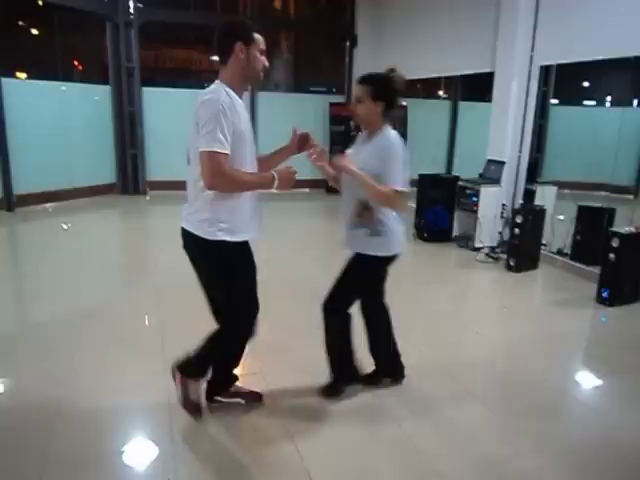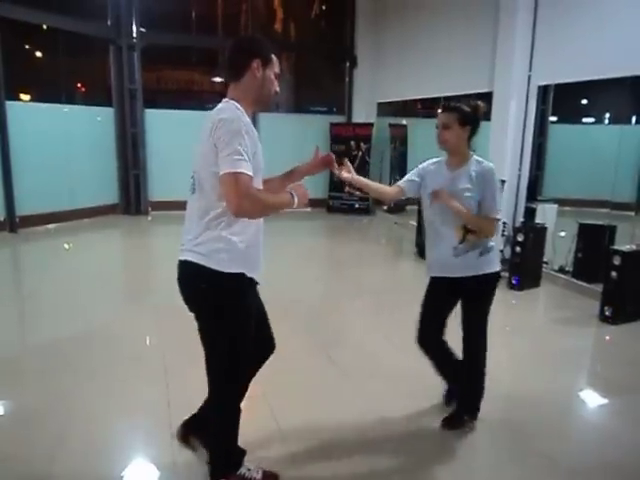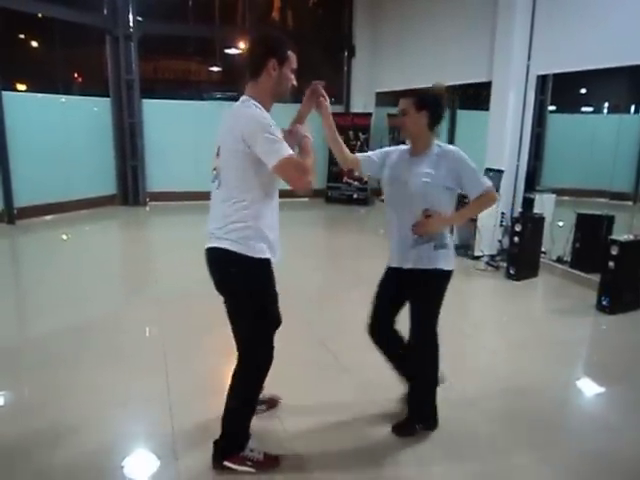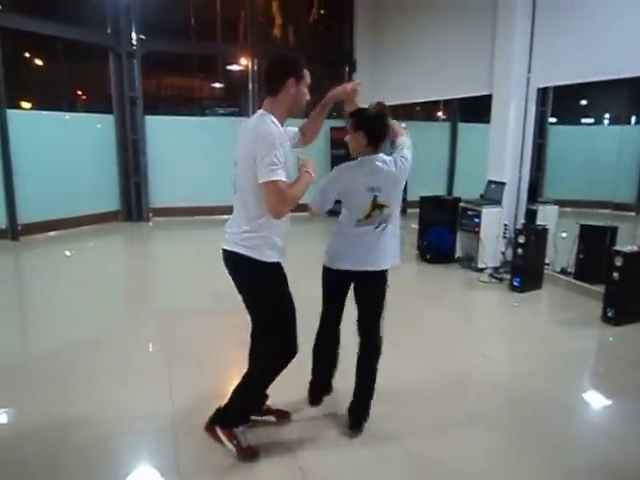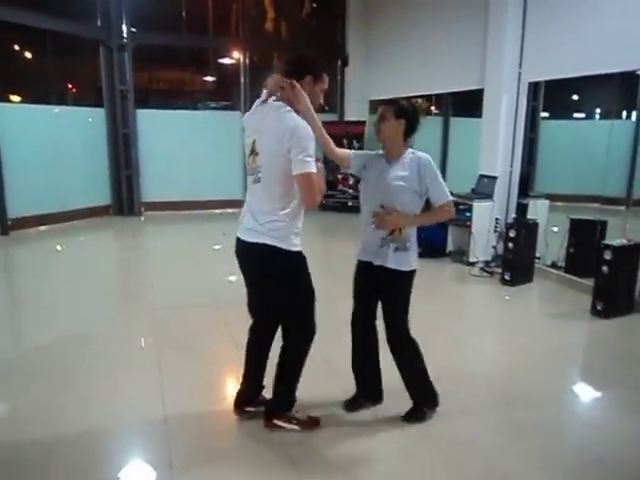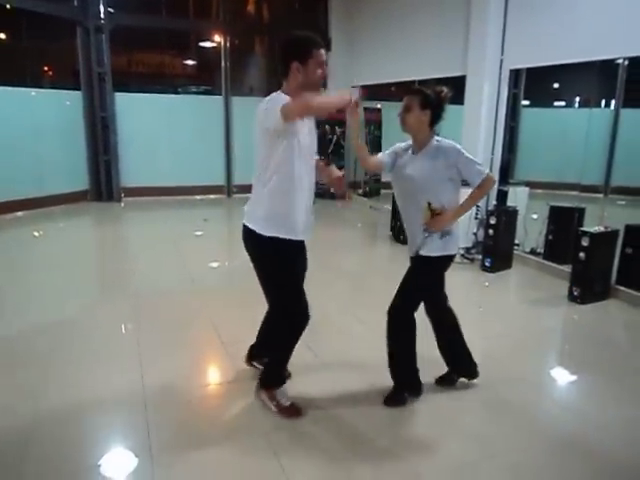
dt=0.7s
person 1, frame 1
left shoulder: (235, 104)
right shoulder: (215, 102)
right elbow: (216, 177)
left wrist: (288, 150)
right wrist: (273, 178)
left hip: (232, 235)
right hip: (214, 236)
left knee: (242, 316)
right knee: (239, 322)
left ankle: (221, 381)
right ankle: (191, 370)
person 1, frame 2
left shoulder: (231, 120)
right shoulder: (233, 120)
left elbow: (254, 188)
right elbow: (243, 201)
left wrist: (305, 170)
right wrist: (293, 198)
left hip: (224, 268)
right hip: (215, 271)
left knee: (259, 346)
right knee: (231, 369)
left ankle: (201, 426)
person 1, frame 3
left shoulder: (243, 114)
right shoulder: (254, 119)
left elbow: (273, 150)
right elbow: (303, 179)
left wrist: (303, 114)
right wrist: (305, 139)
left hip: (231, 248)
right hip: (242, 254)
left knee: (263, 331)
right knee: (257, 348)
left ankle: (245, 397)
right ankle: (231, 447)
person 1, frame 4
left shoulder: (261, 125)
right shoulder: (269, 134)
left elbow: (304, 136)
right elbow: (279, 205)
left wrist: (330, 102)
right wrist: (306, 175)
left hip: (244, 251)
right hip: (255, 256)
left knee: (268, 332)
right knee: (281, 344)
left ankle: (252, 405)
right ankle: (228, 419)
person 1, frame 5
left shoulder: (257, 115)
right shoulder: (297, 129)
left elbow: (265, 98)
right elbow: (310, 197)
left wrist: (275, 83)
right wrist: (320, 174)
left hip: (248, 241)
right hip: (278, 249)
left knee: (264, 323)
right knee: (300, 330)
left ankle: (249, 398)
right ankle: (280, 409)
person 1, frame 6
left shoulder: (300, 115)
right shoulder: (275, 106)
right elbow: (307, 106)
left wrist: (328, 171)
right wrist: (346, 99)
left hip: (290, 231)
right hip: (268, 233)
left knee: (287, 305)
right knee: (294, 310)
left ankle: (261, 354)
right ankle: (271, 383)
person 2, frame 1
left shoulder: (391, 145)
right shoulder: (361, 142)
left elbow: (396, 200)
right elbow: (339, 183)
left wrist: (353, 172)
right wrist: (324, 163)
left hip: (377, 244)
right hip: (365, 242)
left knee: (335, 305)
right knee: (372, 304)
left ankle: (344, 376)
right ankle: (389, 368)
person 2, frame 2
left shoulder: (484, 172)
right shoulder: (429, 169)
left elbow: (490, 229)
right elbow: (392, 193)
left wrist: (455, 205)
right wrist: (355, 179)
left hip: (480, 269)
right hip: (442, 269)
left knee: (473, 338)
right knee: (428, 335)
left ankle: (468, 406)
right ankle: (457, 379)
person 2, frame 3
left shoulder: (449, 157)
right shoulder: (391, 157)
left elbow: (489, 196)
right elbow: (347, 161)
left wrist: (447, 220)
right wrist: (326, 119)
left hip: (432, 263)
right hip: (400, 261)
left knee: (421, 335)
right knee: (379, 327)
left ankle: (423, 415)
right ankle: (424, 378)
person 2, frame 4
left shoulder: (345, 172)
right shoulder: (399, 165)
left elbow: (318, 206)
right elbow: (400, 132)
right wrist: (366, 113)
left hip: (339, 263)
right hip: (375, 266)
left knee: (329, 326)
right knee: (370, 335)
left ankle: (319, 388)
right ankle: (359, 412)
person 2, frame 5
left shoulder: (420, 163)
right shoulder: (370, 160)
left elbow: (446, 210)
right elbow: (332, 151)
left wrist: (405, 220)
right wrist: (307, 110)
left hip: (398, 262)
right hip: (369, 257)
left knee: (397, 331)
right knee: (361, 324)
left ankle: (425, 397)
right ankle: (368, 390)
person 2, frame 6
left shoulder: (447, 151)
right shoulder: (400, 152)
left elbow: (487, 182)
right elbow: (367, 164)
left wrist: (453, 214)
right wrist: (354, 126)
left hip: (438, 247)
right hip: (419, 247)
left knee: (399, 312)
right knee: (437, 308)
left ankle: (407, 384)
right ankle: (463, 365)
